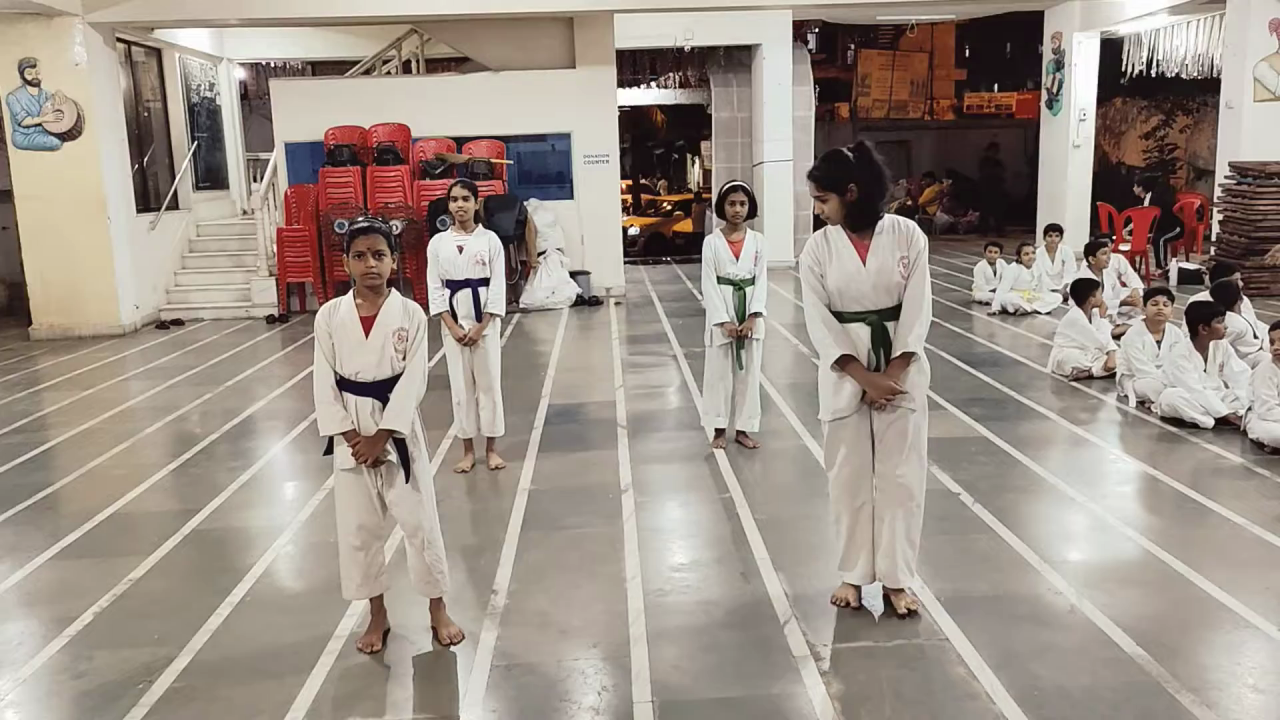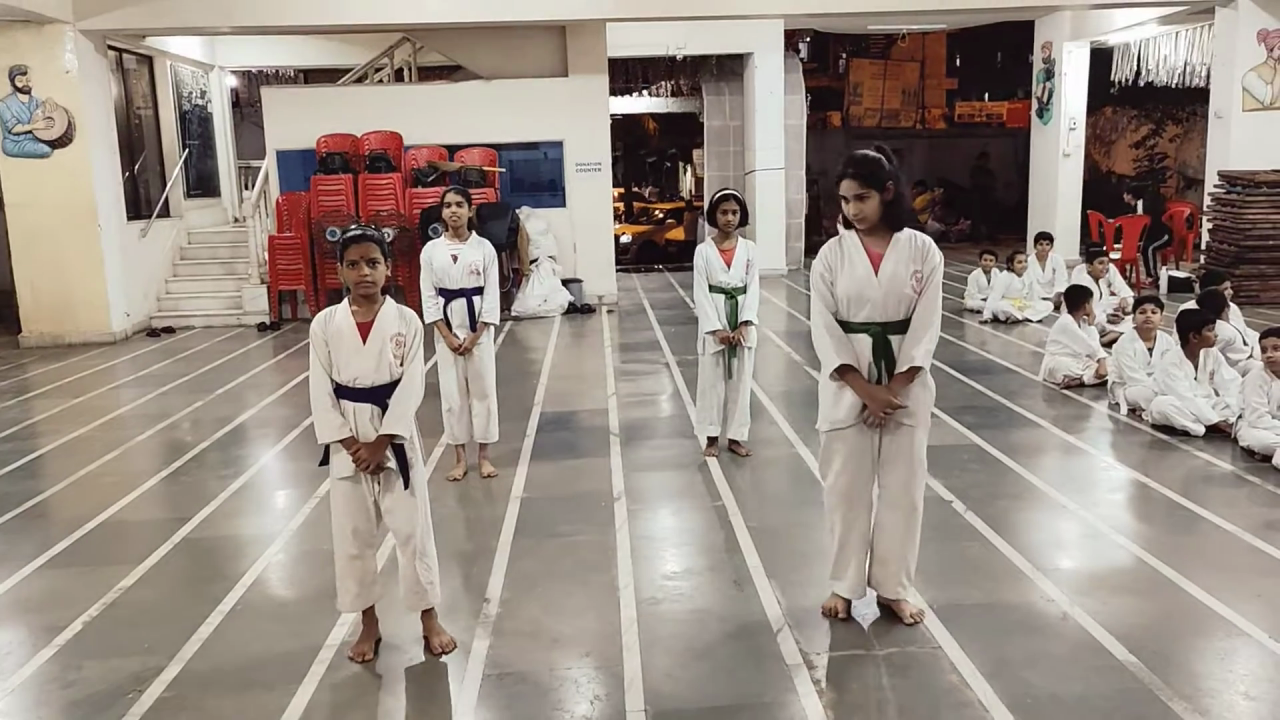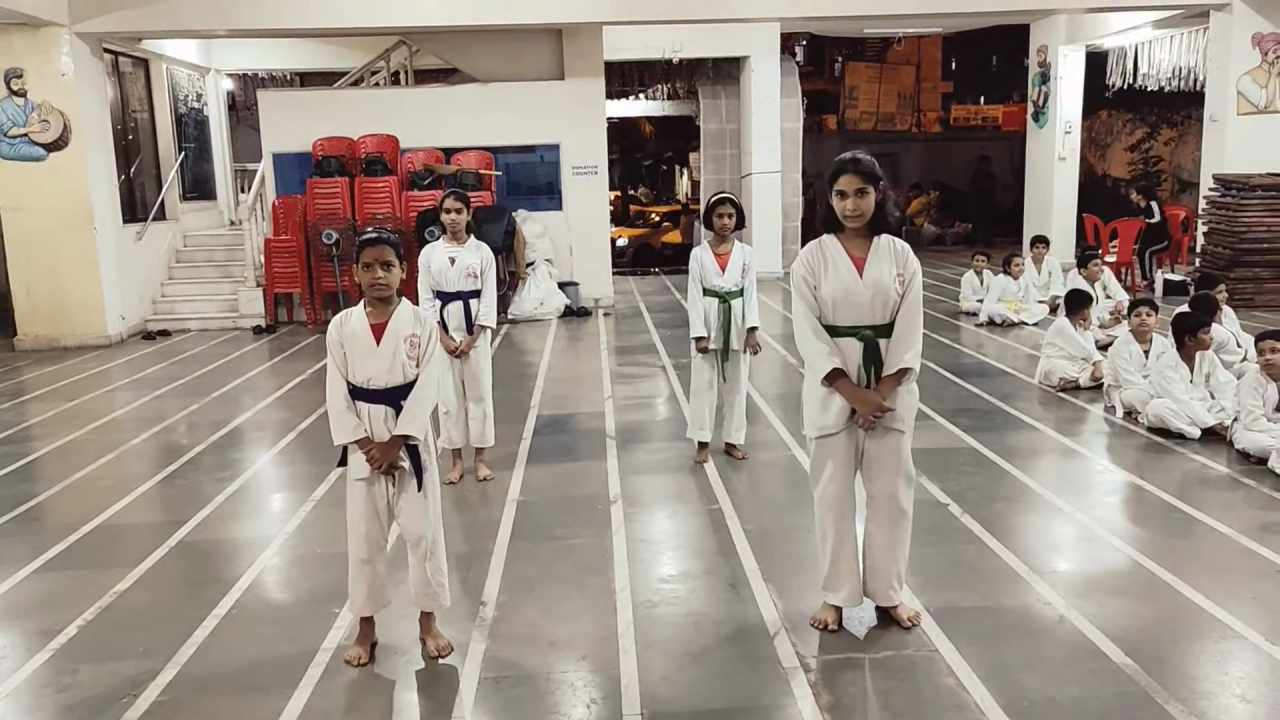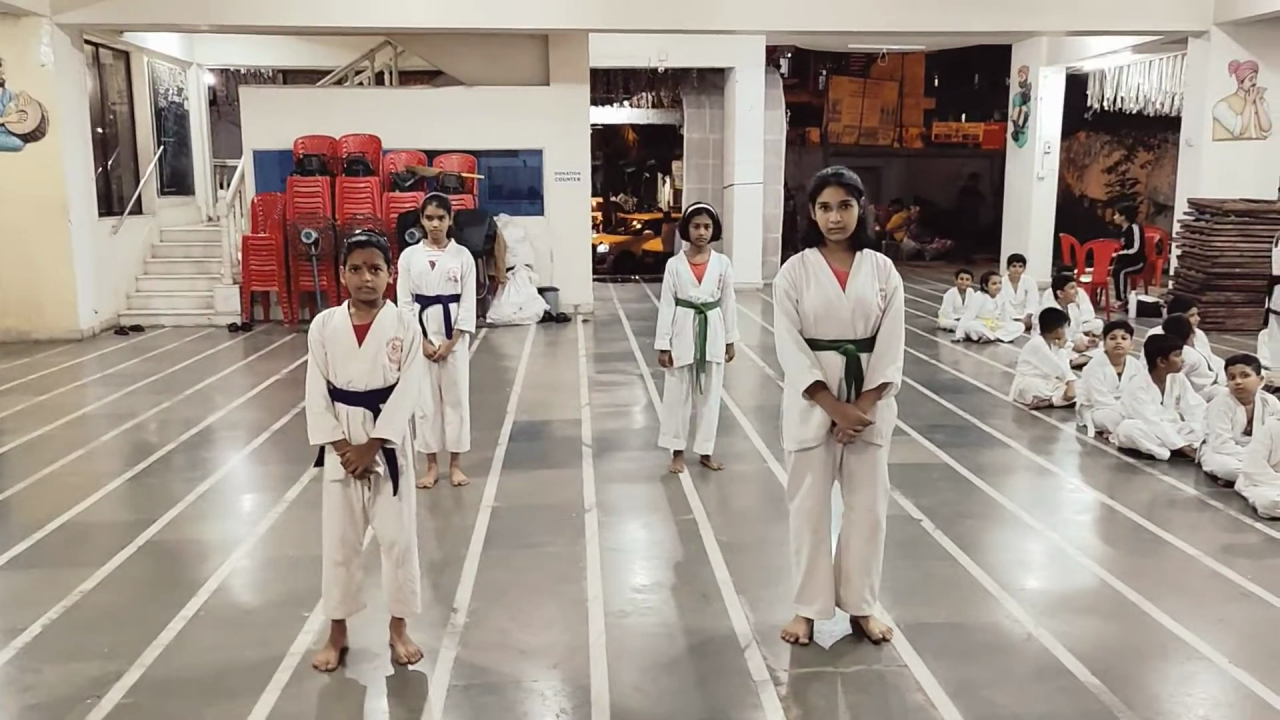
dt=0.5s
person 1, frame 1
left shoulder: (906, 235)
right shoulder: (818, 248)
left elbow: (917, 309)
right elbow: (819, 321)
left wrist: (891, 375)
right wrist: (865, 378)
left hip: (901, 369)
right hip: (844, 373)
left knee: (902, 475)
right knee: (848, 476)
left ankle: (896, 577)
right ankle: (854, 573)
person 1, frame 2
left shoulder: (922, 250)
right shoulder: (832, 254)
left elbow: (925, 327)
right elbow: (824, 328)
left wrist: (893, 390)
right wrist: (866, 390)
left hip: (905, 385)
right hip: (846, 386)
left knee: (903, 487)
right knee: (844, 487)
left ankle: (894, 587)
right ankle: (844, 584)
person 1, frame 3
left shoulder: (900, 255)
right shoulder: (812, 258)
left elbow: (910, 330)
right elbow: (809, 333)
left wrist: (882, 392)
right wrist: (854, 393)
left hip: (890, 388)
right hip: (832, 389)
left knee: (892, 491)
right knee: (832, 494)
left ankle: (888, 592)
right ankle: (836, 594)
person 1, frame 4
left shoulder: (882, 269)
right shoulder: (795, 270)
left elbow: (891, 344)
right elbow: (790, 346)
left wrist: (863, 405)
right wrist: (834, 407)
left hip: (869, 401)
right hip: (812, 401)
left knee: (868, 504)
right knee: (808, 504)
left ankle: (861, 605)
right ankle: (807, 607)
person 2, frame 1
left shoulder: (410, 314)
right shoulder: (330, 316)
left elbow: (413, 381)
right elbow: (325, 382)
left wrist: (381, 436)
right wrist: (350, 436)
left hip: (398, 432)
right hip: (350, 437)
left knee: (420, 523)
right knee: (357, 530)
left ankle: (437, 608)
right ankle: (378, 615)
person 2, frame 2
left shoulder: (406, 321)
right shoulder: (325, 324)
left elbow: (411, 387)
right elbow: (321, 391)
left wrist: (381, 442)
right wrist: (351, 443)
left hip: (396, 438)
right hip: (347, 443)
left knee: (413, 531)
right knee: (352, 537)
left ankle: (429, 618)
right ankle: (369, 624)
person 2, frame 3
left shoulder: (421, 322)
right shoulder: (341, 326)
left elbow: (426, 389)
right elbow: (337, 392)
left wrist: (394, 442)
right wrist: (365, 444)
left hip: (411, 440)
right hip: (362, 443)
left knee: (423, 532)
right knee: (364, 538)
left ankle: (428, 621)
right ankle: (366, 627)
person 2, frame 4
left shoulder: (404, 326)
right shoulder: (324, 325)
left elbow: (406, 392)
right elbow: (316, 393)
left wrist: (372, 446)
right wrist: (342, 447)
left hip: (388, 443)
right hip: (341, 443)
left knee: (398, 537)
right knee: (339, 540)
left ankle: (398, 627)
right ankle: (337, 631)
person 3, frame 1
left shoulder: (490, 239)
right shoulder: (438, 243)
left elbow: (497, 286)
right elbow: (435, 289)
left wrist: (480, 326)
right wrist: (453, 327)
left hip: (484, 320)
right hip: (452, 323)
left knee: (488, 383)
right knee: (461, 385)
left ankle: (491, 448)
right ankle: (468, 450)
person 3, frame 2
left shoulder: (484, 247)
right shoulder: (431, 250)
left elbow: (492, 294)
right elbow: (429, 297)
left wrist: (475, 336)
right wrist: (448, 336)
left hip: (479, 328)
right hip: (447, 330)
left knee: (483, 390)
right knee: (452, 392)
left ankle: (483, 455)
right ankle: (461, 457)
person 3, frame 3
left shoulder: (481, 251)
right shoulder: (429, 253)
left elbow: (488, 298)
right elbow: (426, 299)
left wrist: (471, 339)
right wrist: (444, 339)
left hip: (475, 332)
right hip: (442, 334)
left knee: (479, 393)
right knee: (449, 396)
left ankle: (480, 459)
right ankle: (456, 461)
person 3, frame 4
left shoulder: (462, 256)
right shoulder: (409, 256)
left elbow: (468, 303)
right elbow: (404, 302)
left wrist: (450, 343)
right wrist: (423, 343)
left hip: (453, 336)
right hip: (420, 338)
left knee: (456, 397)
right knee: (425, 399)
left ankle: (455, 463)
right ankle: (431, 464)
person 4, frame 1
left shoulder: (757, 240)
right shoulder: (712, 242)
left elbow: (761, 280)
right elbow: (709, 284)
left wrist: (753, 317)
right wrist: (724, 321)
left hip: (750, 315)
right hip: (721, 316)
left knee: (749, 373)
right knee: (719, 373)
left ankle: (743, 428)
right ankle: (719, 429)
person 4, frame 2
left shoulder: (749, 248)
right shoulder: (703, 250)
left elbow: (753, 289)
right elbow: (701, 293)
left wrist: (744, 324)
right wrist: (716, 329)
left hip: (742, 323)
right hip: (713, 324)
left knee: (740, 382)
right knee: (711, 381)
left ankle: (735, 436)
right ankle: (712, 437)
person 4, frame 3
left shoulder: (745, 252)
right shoulder: (699, 254)
left elbow: (750, 292)
right elbow: (695, 295)
left wrist: (751, 329)
right wrist: (699, 334)
left hip: (738, 326)
right hip: (708, 325)
left knee: (736, 385)
right knee: (704, 385)
left ankle: (732, 439)
right ankle: (702, 442)
person 4, frame 4
left shoulder: (723, 263)
right shoulder: (675, 264)
left elbow: (727, 303)
right elbow: (667, 305)
left wrist: (730, 339)
right wrist: (663, 345)
left hip: (712, 334)
right hip: (683, 334)
left knee: (710, 395)
right knee: (677, 395)
left ankle: (705, 451)
right ankle: (677, 451)
